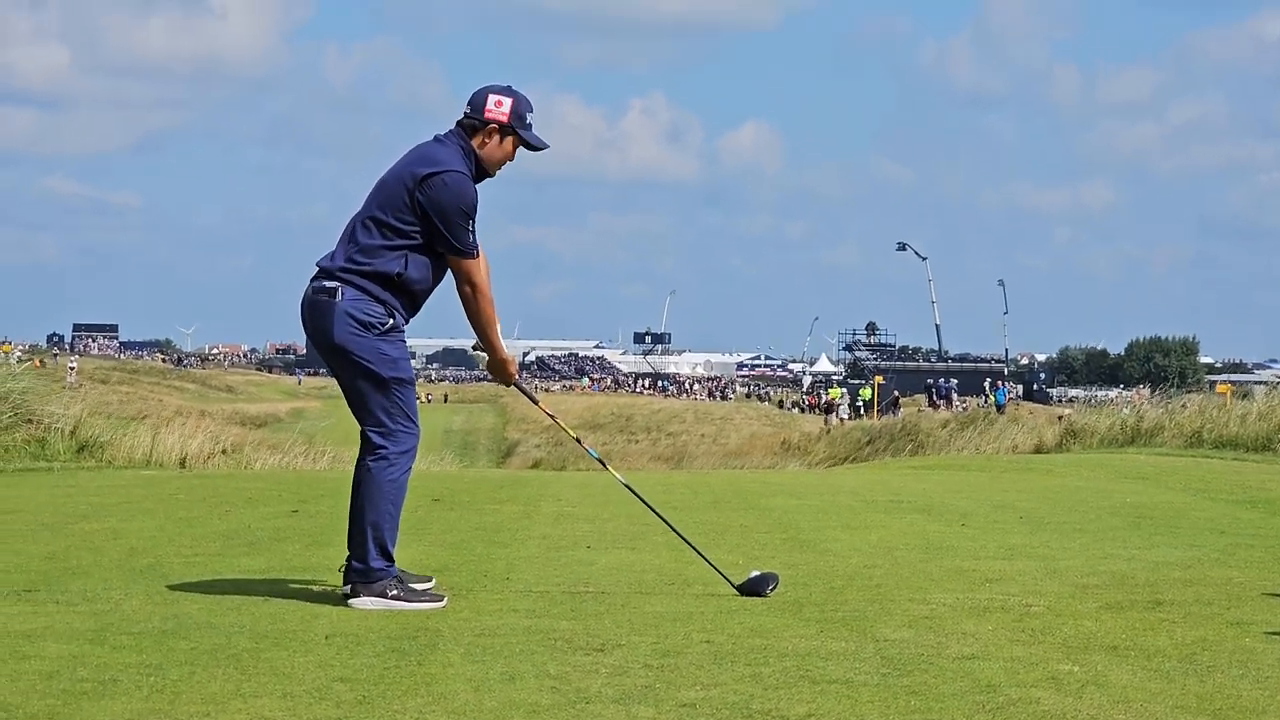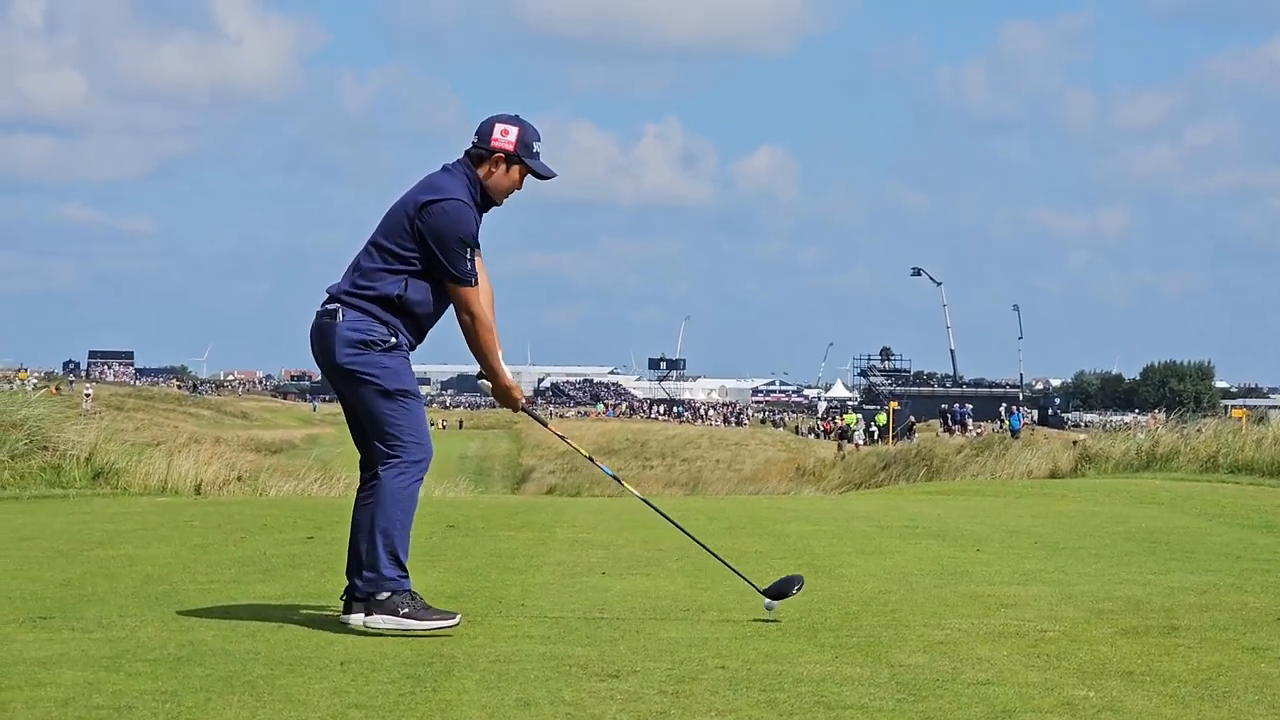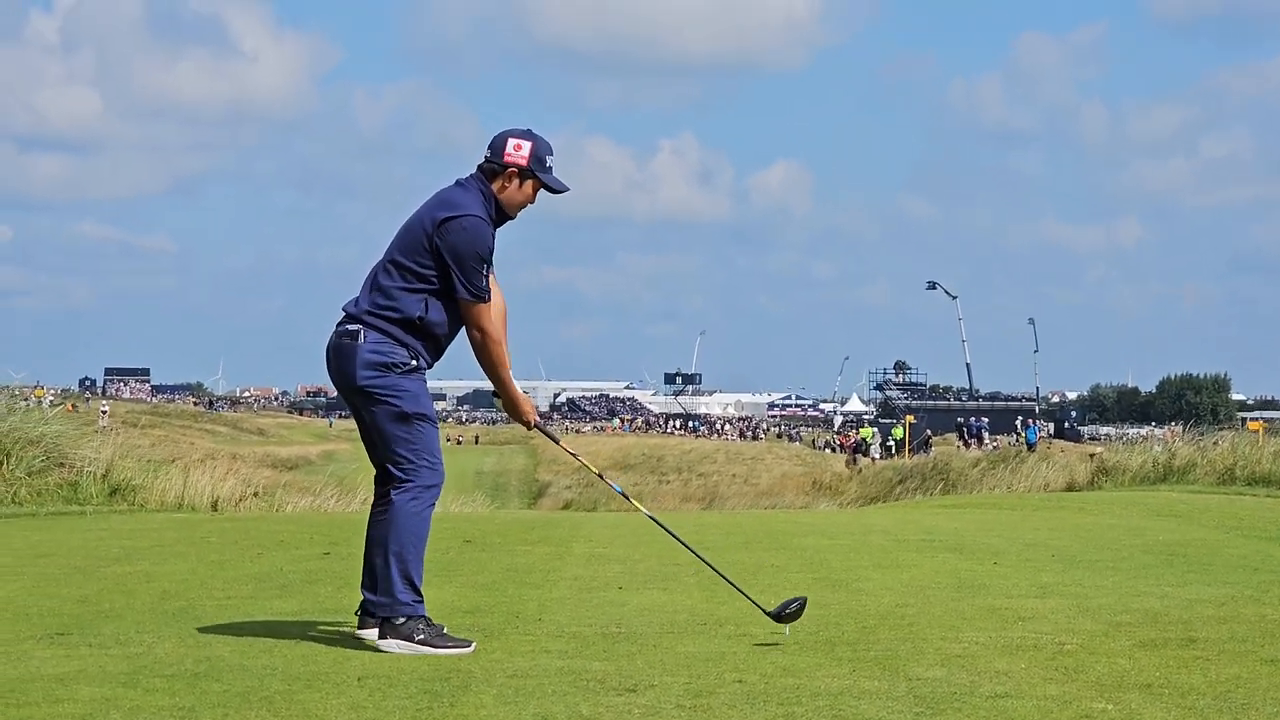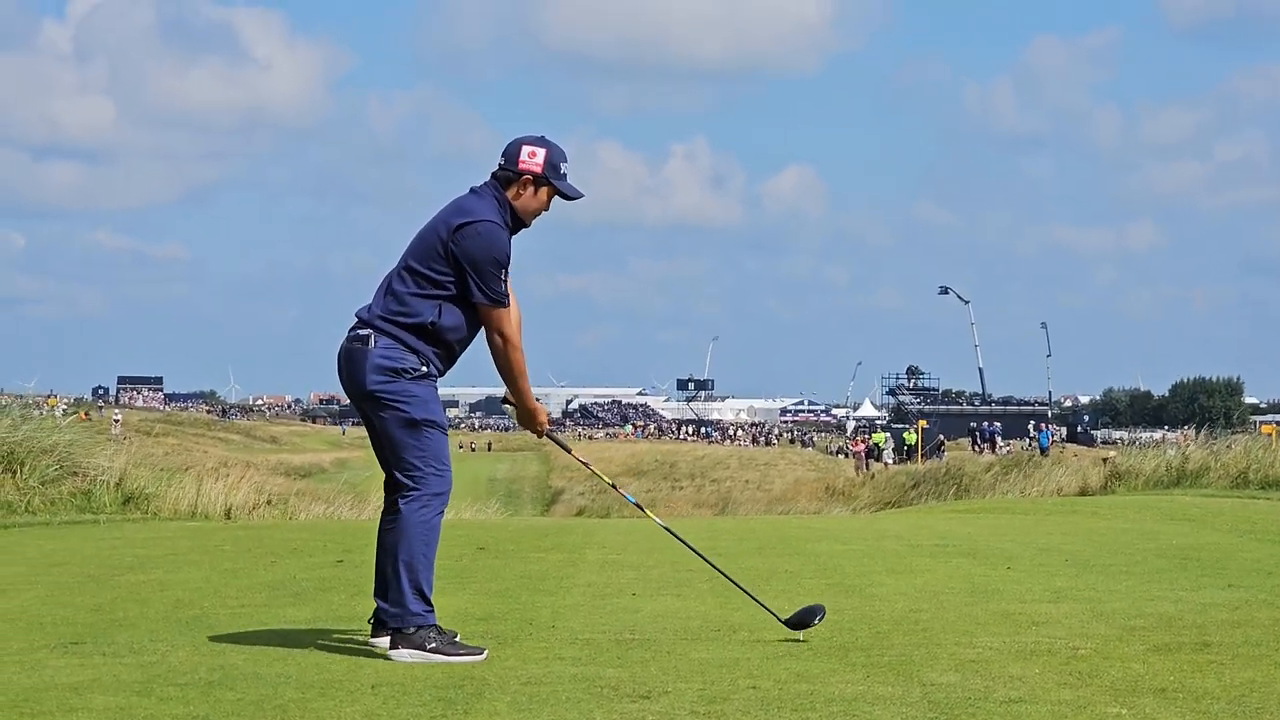
dt=0.5s
person 1, frame 1
left shoulder: (440, 159)
right shoulder: (449, 178)
left elbow: (474, 258)
right elbow: (471, 281)
left wrist: (493, 342)
right wrist: (498, 354)
left hip: (336, 305)
right hip: (362, 312)
left knee: (385, 437)
right knee: (395, 439)
left ankle: (365, 565)
right ankle: (373, 577)
person 1, frame 2
left shoulder: (454, 194)
right shoulder: (450, 206)
left elbow: (480, 284)
right elbow: (470, 310)
left wrist: (496, 365)
right wrist: (500, 380)
left hip: (350, 334)
right hip: (365, 335)
left knee: (386, 459)
right knee: (408, 454)
left ankle: (363, 593)
right ankle: (387, 592)
person 1, frame 3
left shoulder: (464, 206)
right shoulder: (467, 222)
left elbow: (492, 298)
right elbow: (482, 328)
left wrist: (508, 381)
right wrist: (512, 396)
left hip: (364, 352)
right hip: (385, 355)
left knee: (399, 478)
right knee: (420, 478)
left ankle: (378, 609)
right ankle: (402, 617)
person 1, frame 4
left shoulder: (482, 215)
right shoulder: (484, 229)
left elbow: (507, 310)
right elbow: (503, 332)
left wrist: (520, 396)
right wrist: (527, 405)
left hip: (377, 360)
right hip: (395, 363)
left knee: (410, 487)
right knee: (428, 486)
left ankle: (391, 618)
right ankle: (412, 628)
